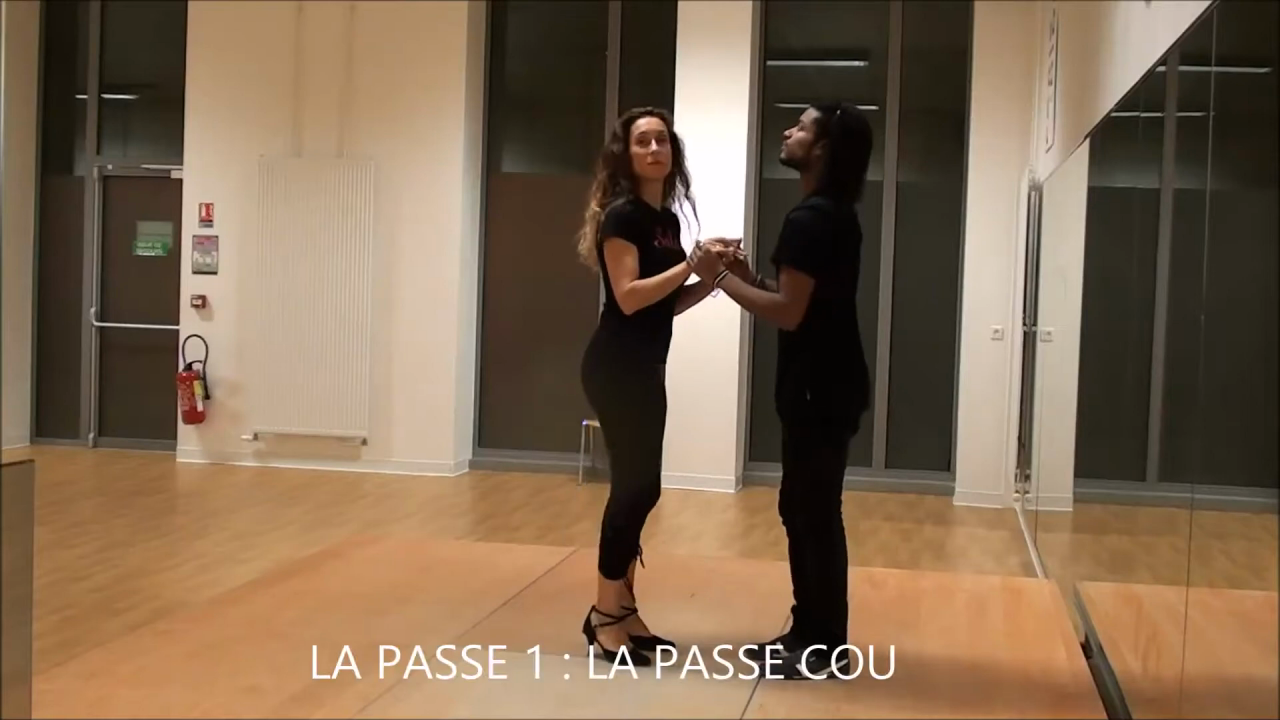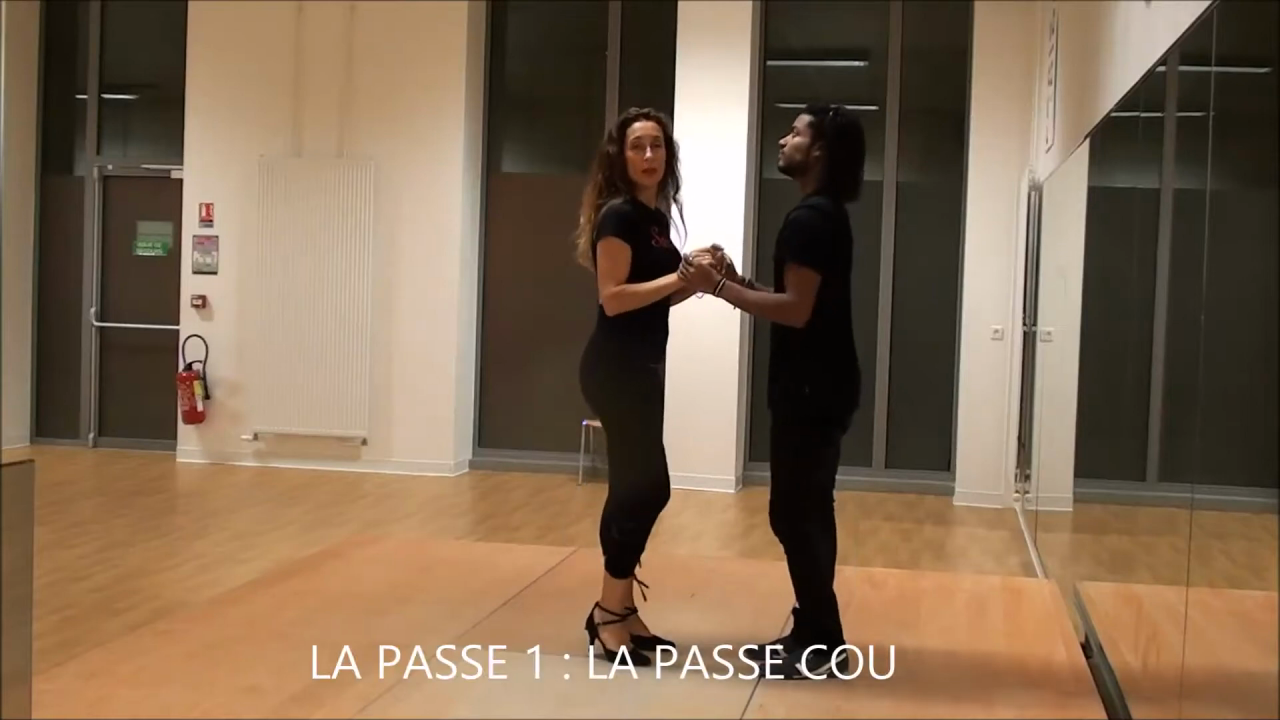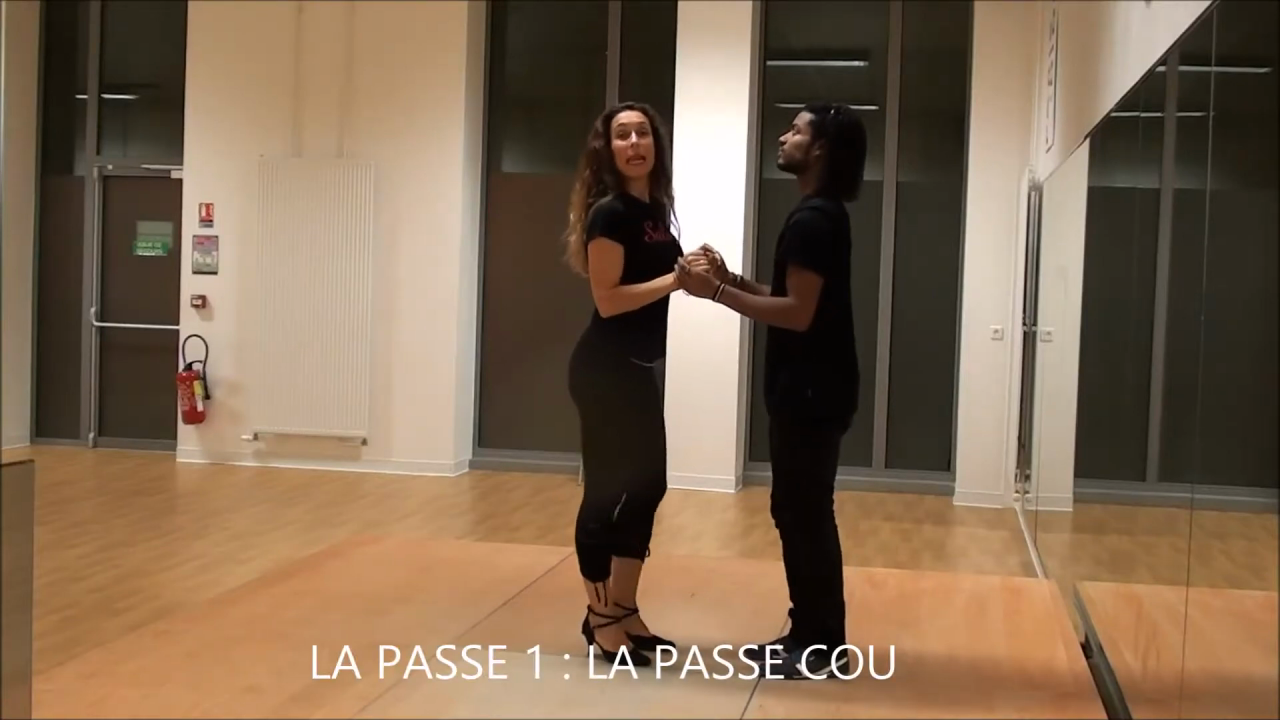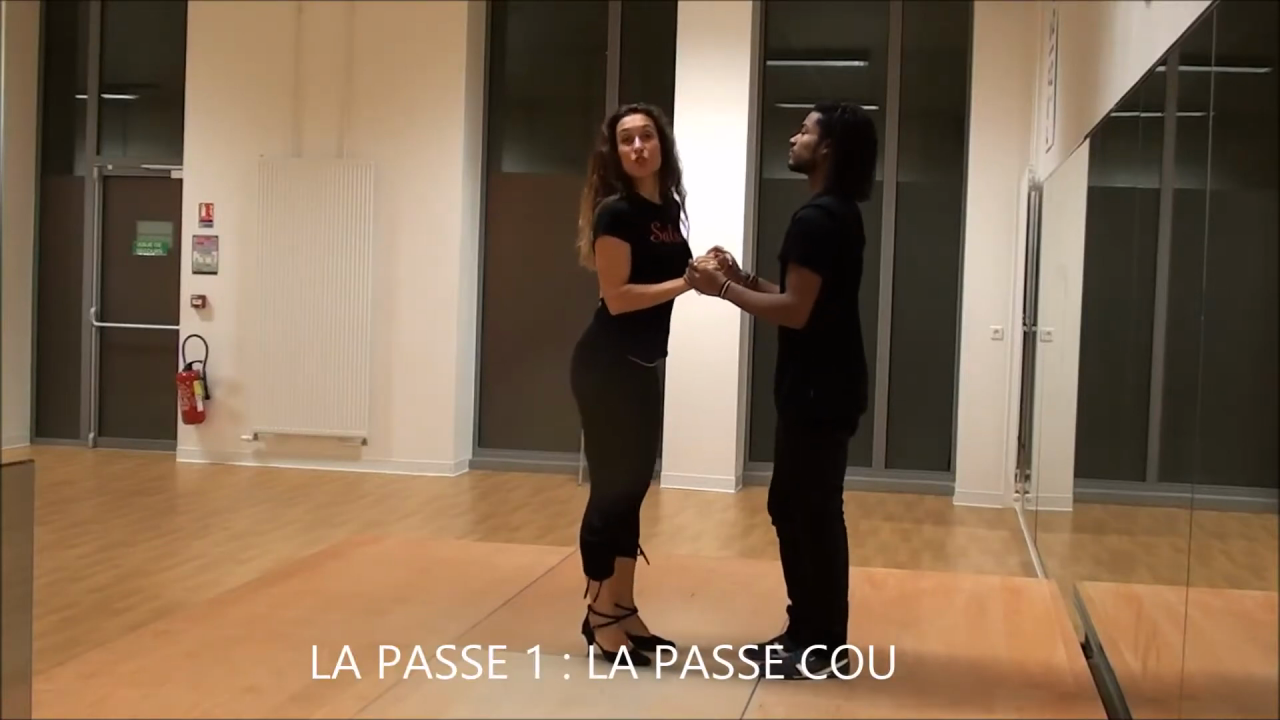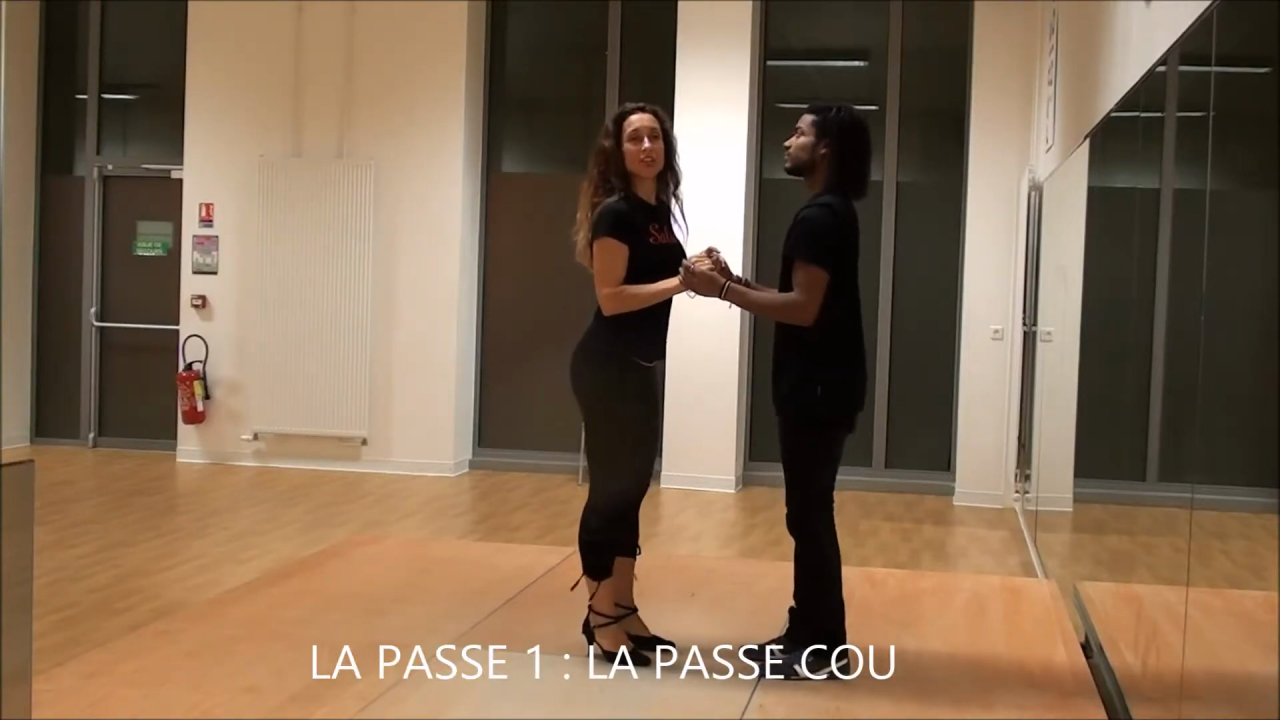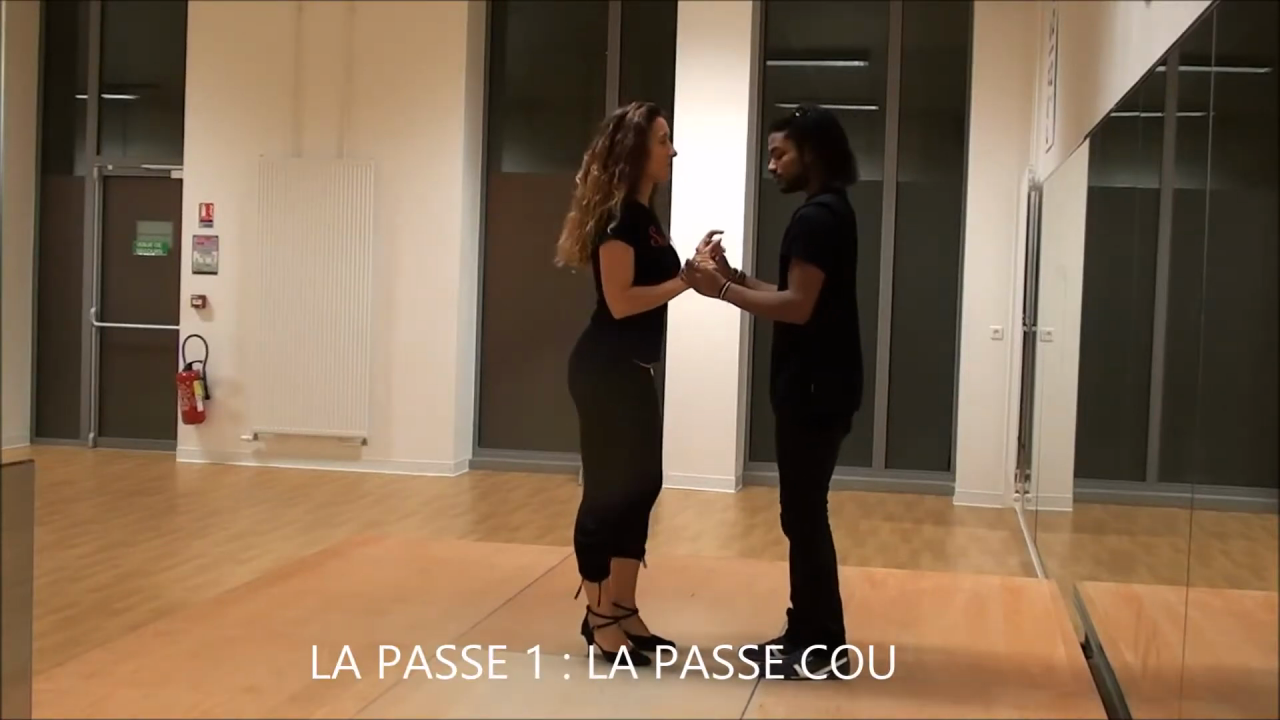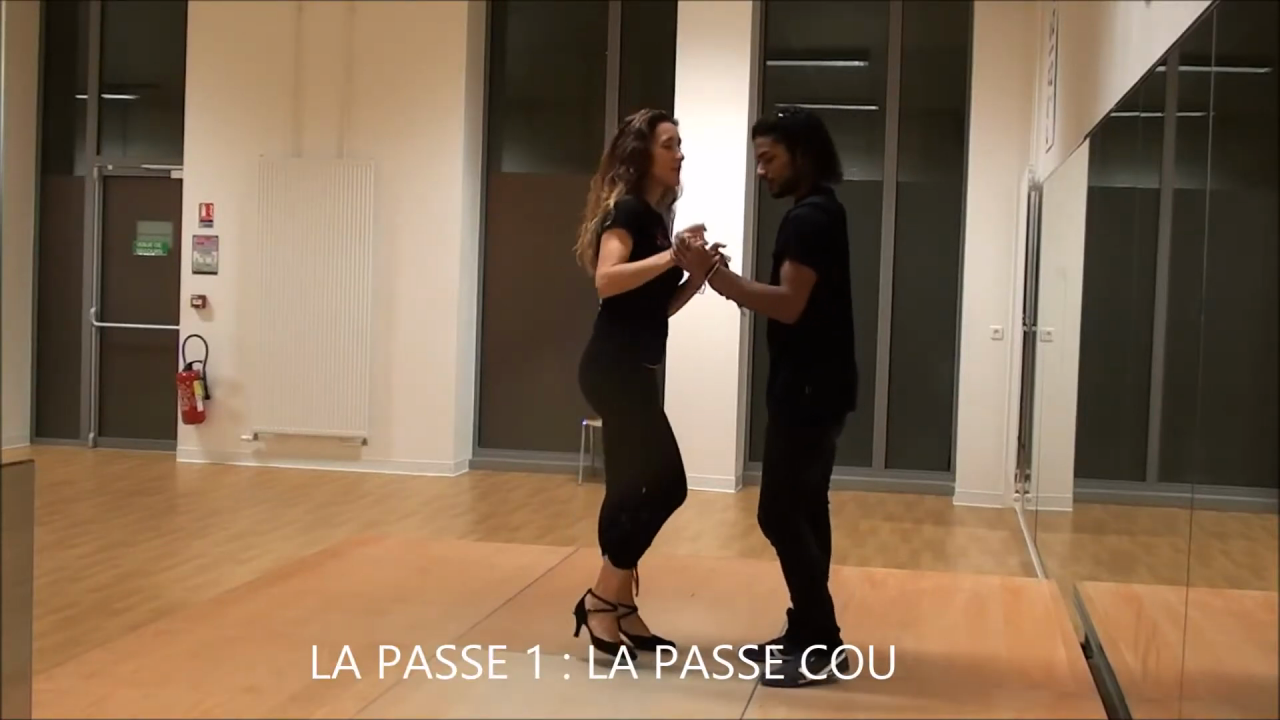
dt=0.7s
person 1, frame 1
left shoulder: (810, 219)
right shoulder: (834, 216)
left elbow: (789, 313)
left wrist: (723, 278)
right wrist: (746, 274)
left hip: (819, 389)
right hip: (826, 384)
left knee: (816, 514)
right knee: (801, 509)
left ankle: (827, 648)
right ankle: (808, 632)
person 1, frame 2
left shoulder: (808, 218)
right shoulder: (826, 216)
left elbow: (796, 310)
left wrist: (718, 288)
right wrist: (736, 280)
left hip: (811, 389)
right hip: (817, 387)
left knee: (793, 515)
right knee: (809, 511)
left ankle: (824, 644)
right ankle: (810, 632)
person 1, frame 3
left shoulder: (811, 220)
right shoulder: (821, 216)
left elbow: (798, 314)
left wrist: (716, 292)
right wrist: (730, 278)
left hip: (812, 392)
right hip: (805, 388)
left knee: (808, 515)
right knee: (794, 512)
left ankle: (824, 646)
right ankle: (807, 633)
person 1, frame 4
left shoulder: (815, 218)
right shoulder: (839, 215)
left elbow: (796, 311)
left wrist: (722, 288)
right wrist: (743, 277)
left hip: (819, 389)
right hip: (818, 386)
left knee: (816, 514)
right knee: (789, 507)
left ankle: (824, 646)
right ankle: (805, 632)
person 1, frame 5
left shoulder: (819, 217)
right shoulder: (830, 214)
left elbow: (803, 308)
left wrist: (721, 290)
right wrist: (733, 281)
left hip: (818, 389)
right hip: (815, 386)
left knee: (808, 515)
right knee: (806, 513)
left ankle: (823, 646)
right ankle: (806, 633)
person 1, frame 6
left shoulder: (816, 216)
right shoulder: (829, 212)
left elbow: (798, 307)
left wrist: (720, 289)
right wrist: (733, 276)
left hip: (814, 389)
right hip: (815, 386)
left knee: (804, 515)
right knee: (801, 513)
left ankle: (824, 645)
right ankle: (805, 633)
person 1, frame 7
left shoulder: (809, 217)
right shoulder: (817, 213)
left elbow: (787, 305)
left wrist: (716, 275)
right wrist: (723, 278)
left hip: (807, 388)
right hip: (813, 386)
left knee: (781, 513)
right knee: (804, 509)
left ankle: (822, 644)
right ankle: (807, 634)
person 2, frame 1
left shoulder: (667, 219)
right shoulder: (621, 215)
right elbow: (629, 296)
left wrist: (711, 275)
right wrist: (691, 265)
left hip: (646, 366)
right hip: (616, 366)
left knee: (635, 486)
right knee: (638, 484)
left ankle: (624, 609)
right ankle: (603, 614)
person 2, frame 2
left shoulder: (657, 216)
right shoulder: (618, 215)
right elbow: (613, 298)
right wrist: (680, 277)
left hip: (641, 367)
right hip: (614, 367)
left knee: (632, 488)
right knee: (648, 486)
left ankle: (623, 610)
right ankle: (607, 612)
person 2, frame 3
left shoulder: (654, 209)
right shoulder: (609, 212)
right elbow: (607, 299)
right wrist: (677, 279)
left hip: (639, 367)
right hip: (605, 368)
left knee: (646, 486)
right knee: (607, 488)
left ankle: (624, 608)
right ankle: (600, 616)
person 2, frame 4
left shoulder: (667, 209)
right shoulder: (616, 211)
right elbow: (617, 296)
right wrist: (689, 281)
left hip: (641, 366)
right hip: (606, 365)
left knee: (633, 485)
right knee: (611, 487)
left ankle: (623, 608)
right ankle: (600, 616)
person 2, frame 5
left shoulder: (659, 210)
right shoulder: (616, 212)
right elbow: (611, 297)
right wrist: (680, 281)
left hip: (638, 366)
right hip: (606, 367)
left knee: (632, 487)
right knee: (611, 487)
left ankle: (623, 610)
right ankle: (600, 617)
person 2, frame 6
left shoulder: (644, 214)
right shoulder: (619, 215)
right elbow: (620, 301)
right wrist: (687, 280)
left hip: (633, 370)
right hip: (604, 370)
left knee: (641, 487)
right knee: (606, 489)
left ankle: (623, 609)
right ankle: (598, 617)
person 2, frame 7
left shoulder: (655, 216)
right shoulder: (626, 210)
right elbow: (606, 280)
left wrist: (696, 275)
right wrist: (671, 257)
left hip: (636, 369)
right hip: (614, 368)
left knee: (629, 489)
right knee: (666, 483)
left ankle: (620, 606)
right ankle: (600, 599)
